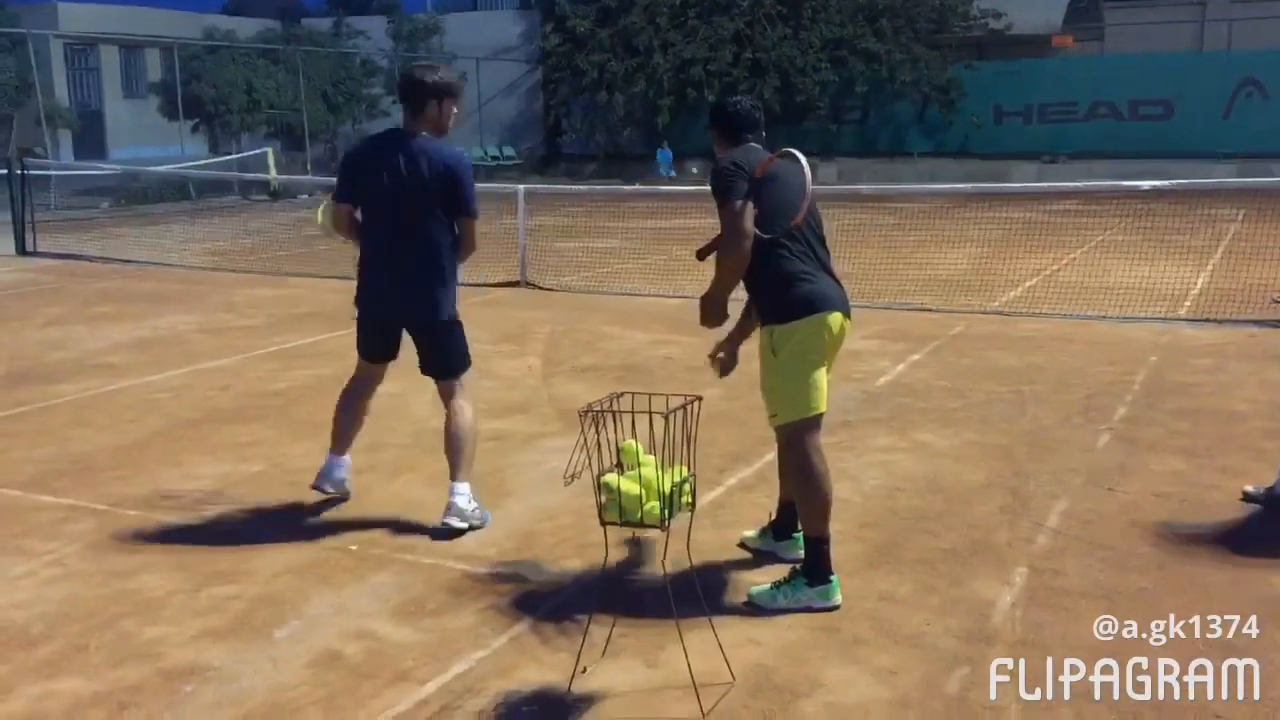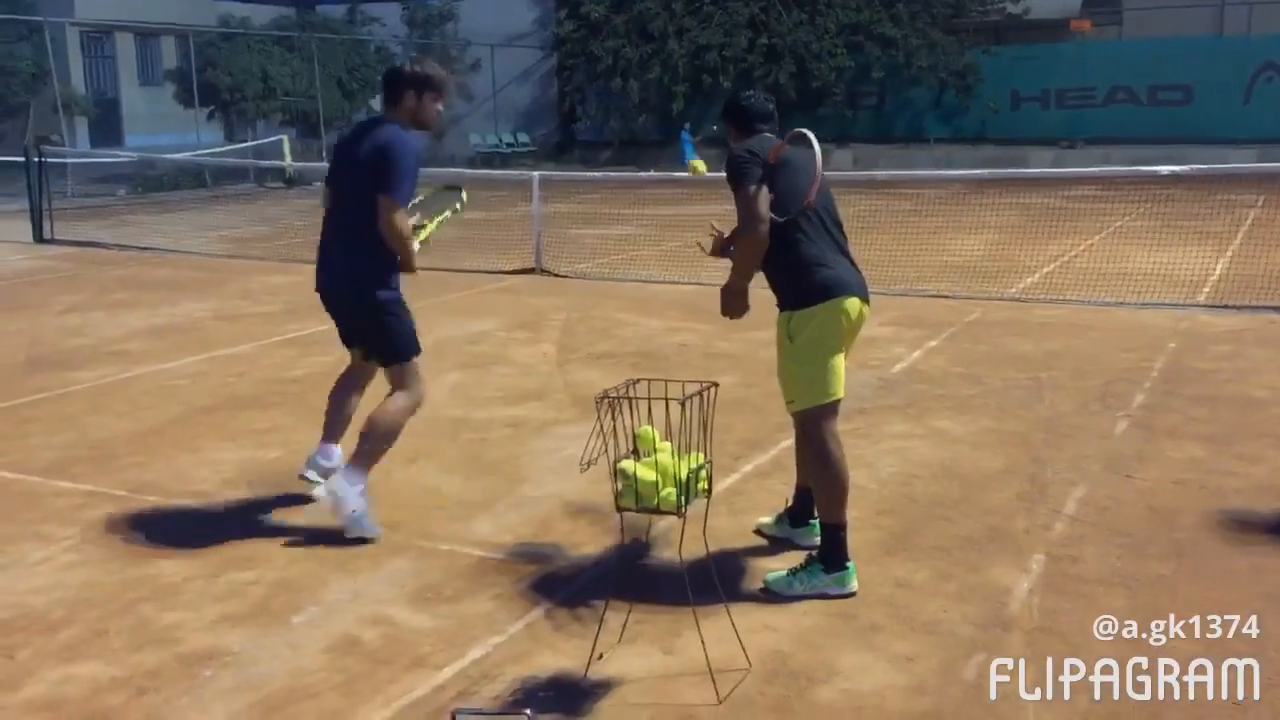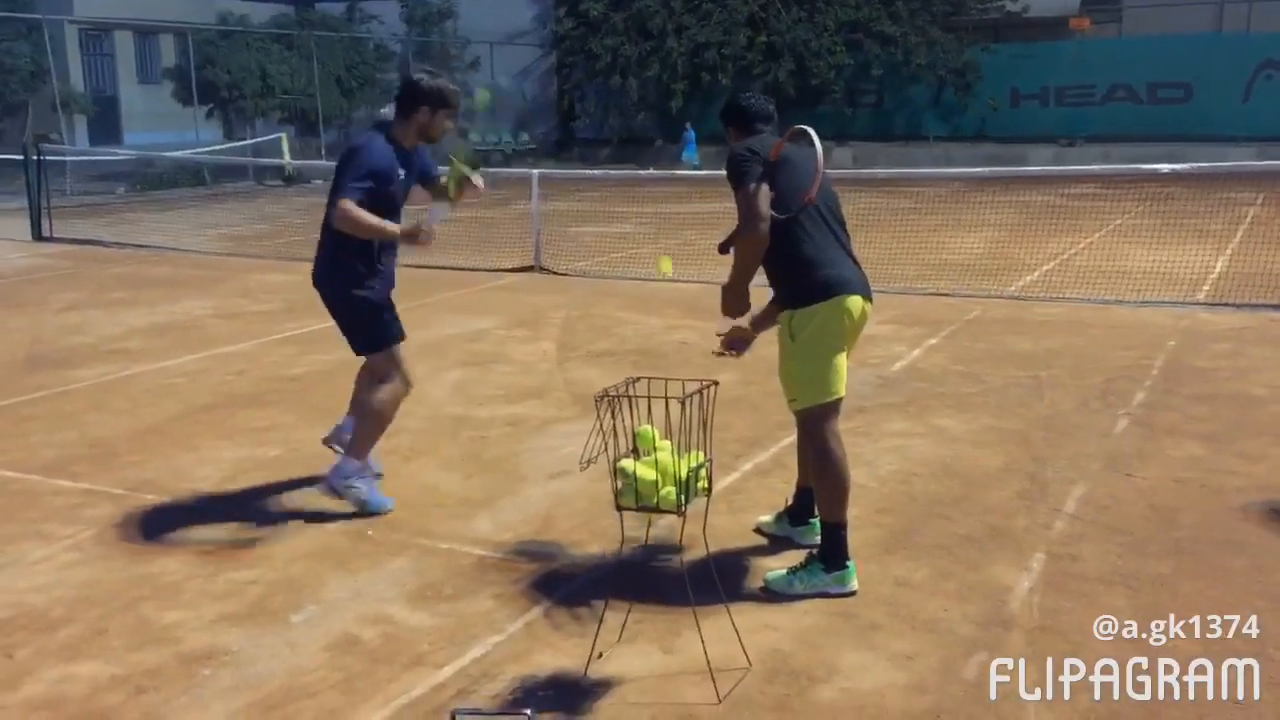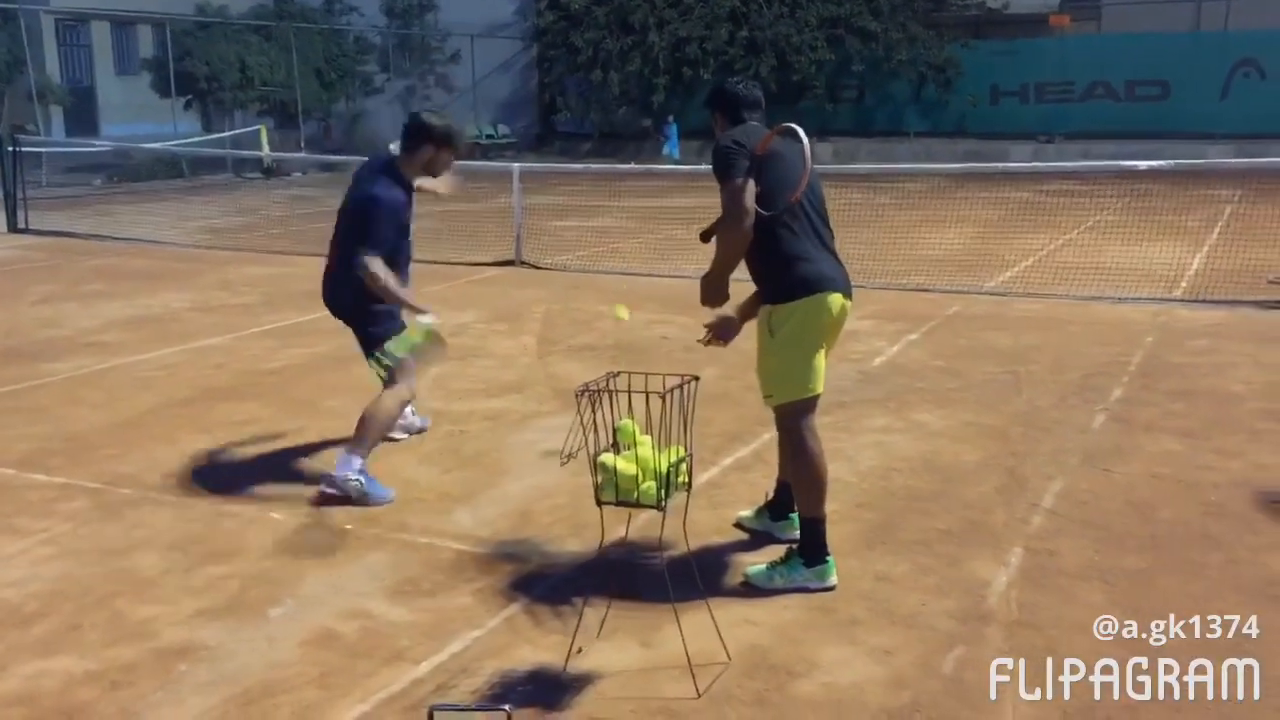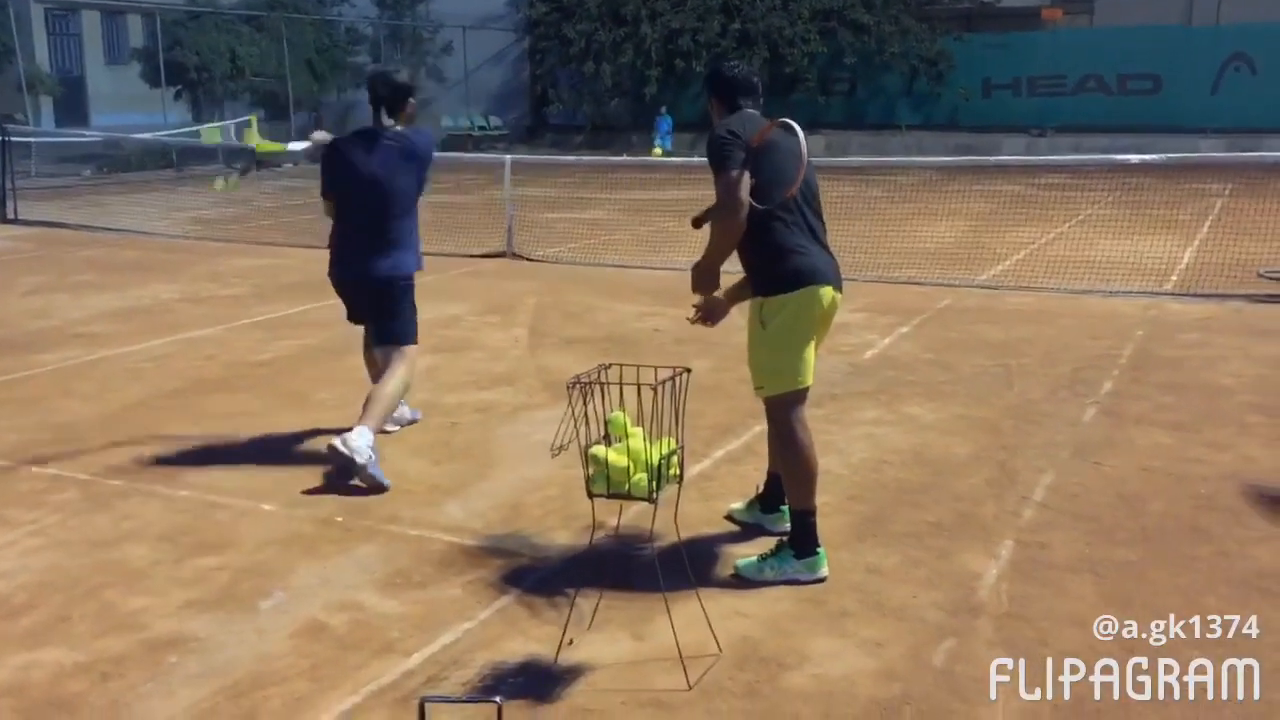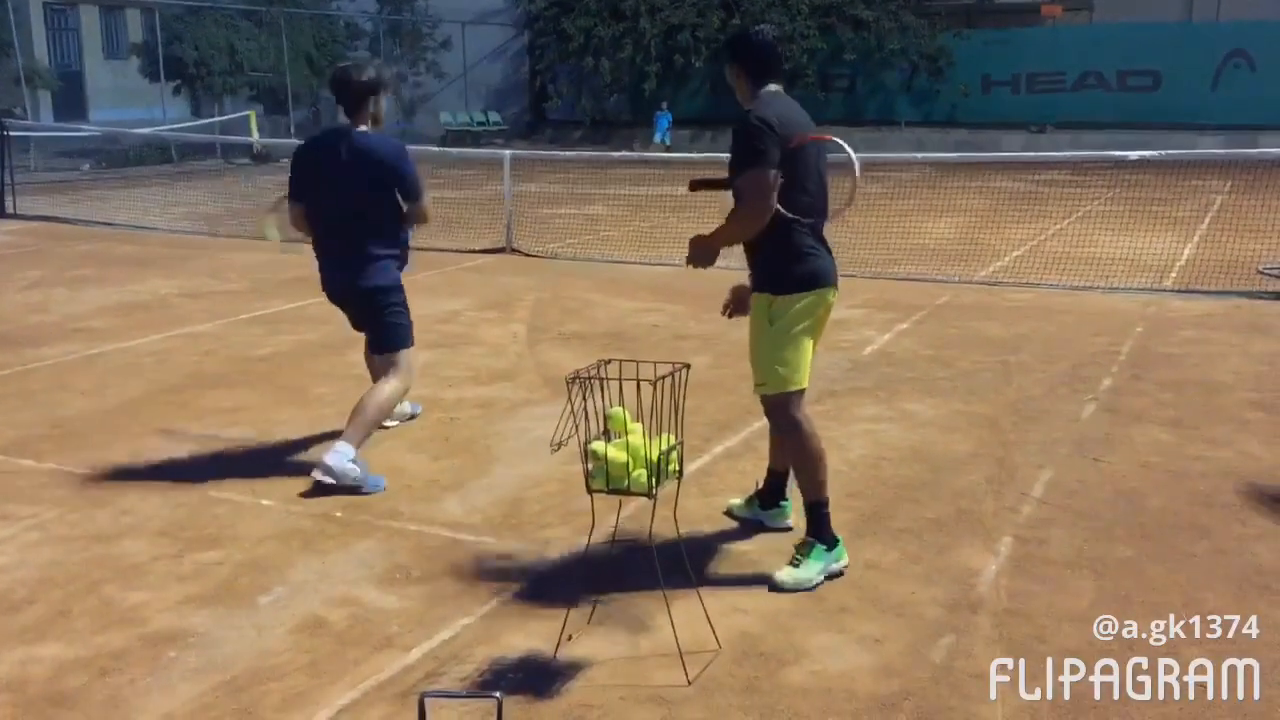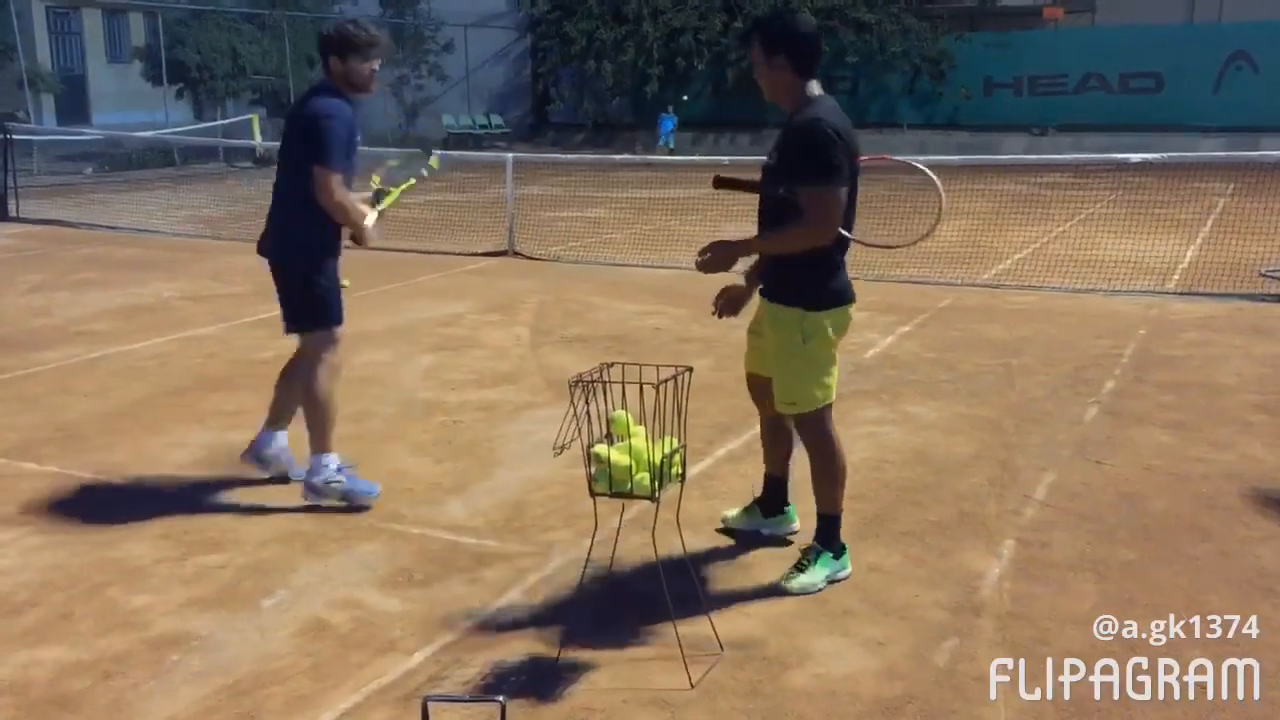
dt=0.4s
person 1, frame 1
left shoulder: (730, 167)
right shoulder: (785, 169)
left elbow: (740, 241)
left wrist: (714, 298)
right wrist: (735, 339)
left hip: (798, 314)
right hip: (827, 306)
left knee: (801, 435)
right knee: (790, 427)
left ankle: (818, 577)
right ankle: (785, 530)
person 1, frame 2
left shoulder: (745, 155)
right shoulder: (797, 156)
left elbow: (758, 226)
left wrist: (735, 286)
right wrist: (738, 252)
left hip: (817, 301)
right hip: (847, 293)
left knee: (819, 422)
right knee: (807, 413)
left ankle: (834, 563)
right ankle: (802, 517)
person 1, frame 3
left shoulder: (746, 154)
right shoulder: (801, 156)
left elbow: (757, 225)
left wrist: (735, 287)
right wrist: (754, 326)
left hip: (821, 300)
right hip: (849, 292)
left knee: (820, 420)
right knee: (810, 413)
left ankle: (834, 562)
right ankle: (801, 515)
person 1, frame 4
left shoulder: (732, 145)
right shoulder: (787, 149)
left elbow: (741, 218)
left wrist: (715, 278)
right wrist: (739, 317)
left hip: (800, 296)
right hip: (830, 288)
left knee: (796, 417)
right knee: (790, 410)
left ankle: (814, 558)
right ankle: (781, 511)
person 1, frame 5
left shoulder: (728, 135)
right shoulder: (783, 138)
left elbow: (735, 210)
left wrist: (707, 267)
right wrist: (728, 297)
left hip: (790, 288)
right hip: (820, 279)
left knee: (786, 409)
right knee: (780, 403)
left ankle: (804, 549)
right ankle: (772, 503)
person 1, frame 6
left shoulder: (756, 122)
right shoulder: (795, 117)
left elbow: (759, 209)
left wrist: (711, 242)
right wrist: (754, 283)
left hip: (790, 285)
right hip: (806, 276)
left knee: (787, 405)
right knee: (780, 398)
left ankle: (824, 542)
right ankle: (772, 499)
person 1, frame 7
left shoulder: (821, 129)
right shoulder: (799, 125)
left elbow: (822, 226)
left wrist: (738, 250)
right wrist: (749, 279)
left hip: (811, 303)
right hip: (781, 295)
left knee: (812, 419)
right knee: (767, 396)
left ankle: (831, 550)
right ankle: (773, 506)
person 2, frame 1
left shoulder: (361, 154)
right shoulder: (451, 161)
left elbow: (341, 222)
right elbow: (467, 241)
left hip: (376, 292)
right hip: (431, 297)
left knee: (365, 375)
right knee: (455, 396)
left ankle: (336, 467)
right ankle: (460, 501)
person 2, frame 2
left shoulder: (355, 136)
right shoulder: (401, 145)
right elbow: (390, 219)
right wrist: (408, 253)
left hip: (337, 275)
right hip: (369, 280)
left knee: (363, 365)
right knee: (408, 388)
left ankle: (326, 457)
right ankle: (346, 487)
person 2, frame 3
left shoulder: (407, 152)
right shoulder: (370, 151)
left elbow: (444, 190)
right elbow: (341, 213)
left wrist: (465, 183)
right wrist: (398, 232)
left hip: (367, 276)
right hip: (351, 279)
left knee: (382, 362)
right knee: (394, 377)
left ankle: (350, 429)
right ankle: (350, 472)
person 2, frame 4
left shoulder: (380, 168)
right shoulder: (386, 201)
right elbow: (370, 267)
left wrist: (432, 185)
right wrist: (413, 306)
left hip: (345, 290)
right hip: (362, 298)
left knee: (390, 351)
right knee: (402, 381)
left ankle: (399, 417)
right ankle: (347, 470)
person 2, frame 5
left shoulder: (341, 149)
right shoulder: (422, 145)
left elbow: (331, 208)
left hip: (345, 269)
right hip: (393, 270)
left knee: (376, 332)
right knee: (401, 363)
left ankle: (389, 409)
right ankle: (359, 439)
person 2, frame 6
left shoulder: (307, 152)
right shoulder: (391, 152)
left elbow: (298, 219)
right elbow: (419, 214)
left hip: (335, 275)
right hip: (378, 275)
left knee: (377, 341)
right knee: (398, 373)
left ankle: (387, 408)
right ankle: (340, 460)
person 2, frame 7
left shoulder: (327, 105)
right shoulder: (328, 111)
right elbow: (326, 188)
left wrist: (353, 206)
right wrist: (361, 224)
left hip: (308, 246)
right hip: (302, 248)
left knee: (313, 349)
right knee: (324, 352)
left ankle: (268, 443)
right ankle: (325, 468)
